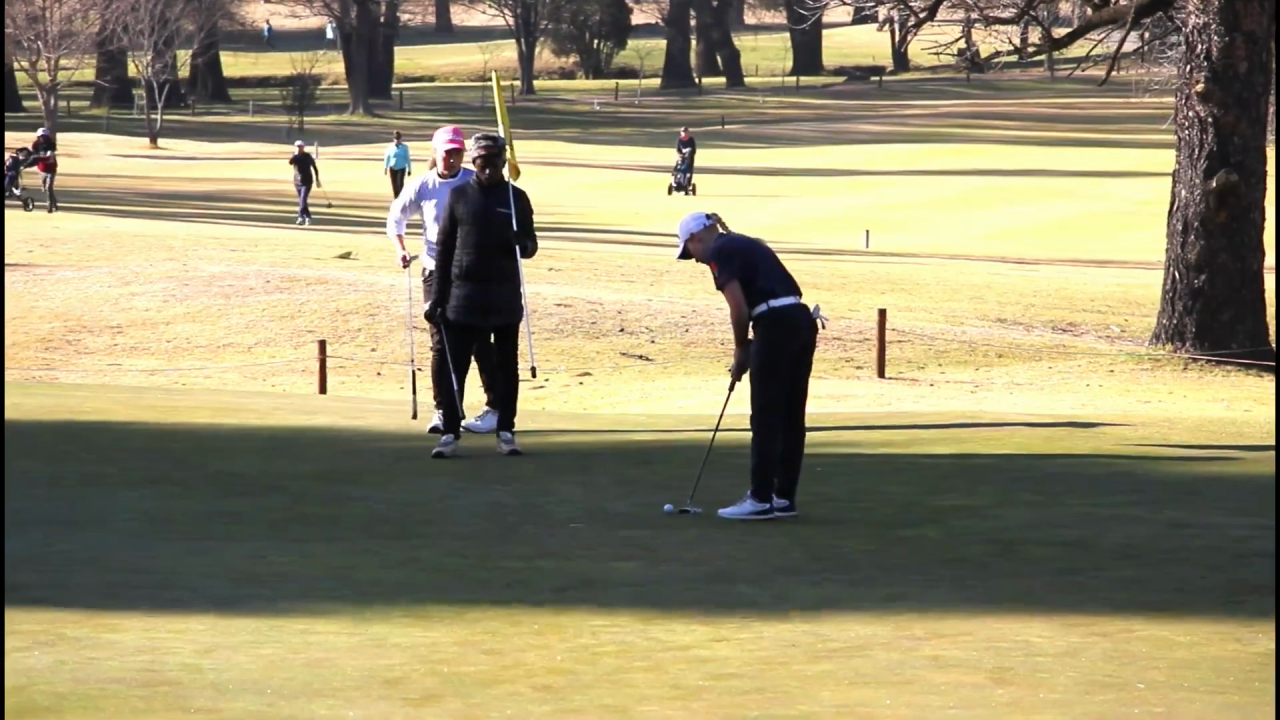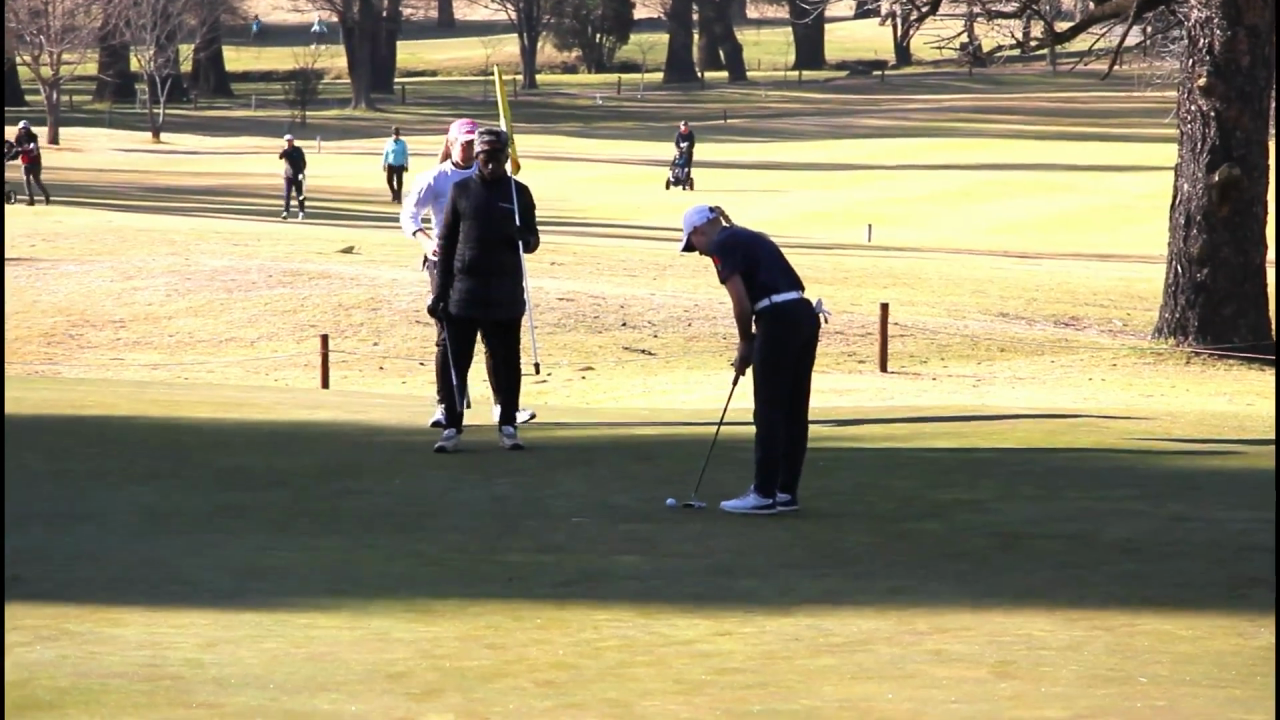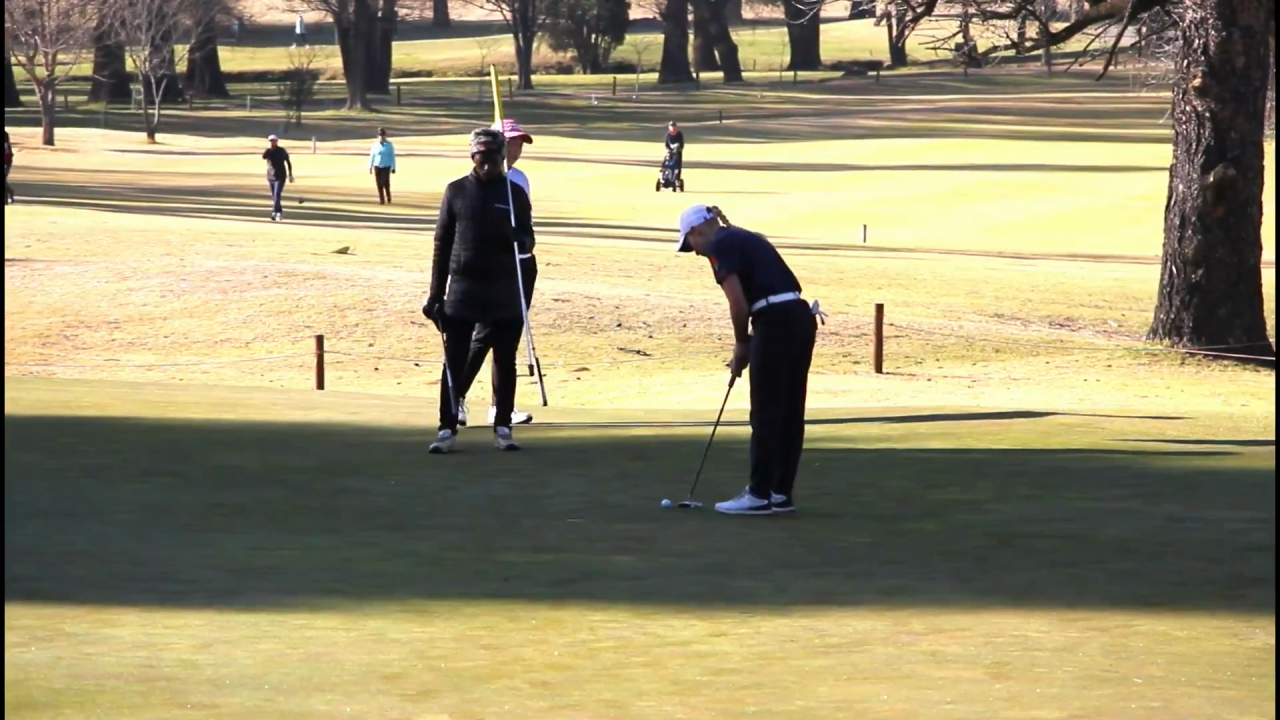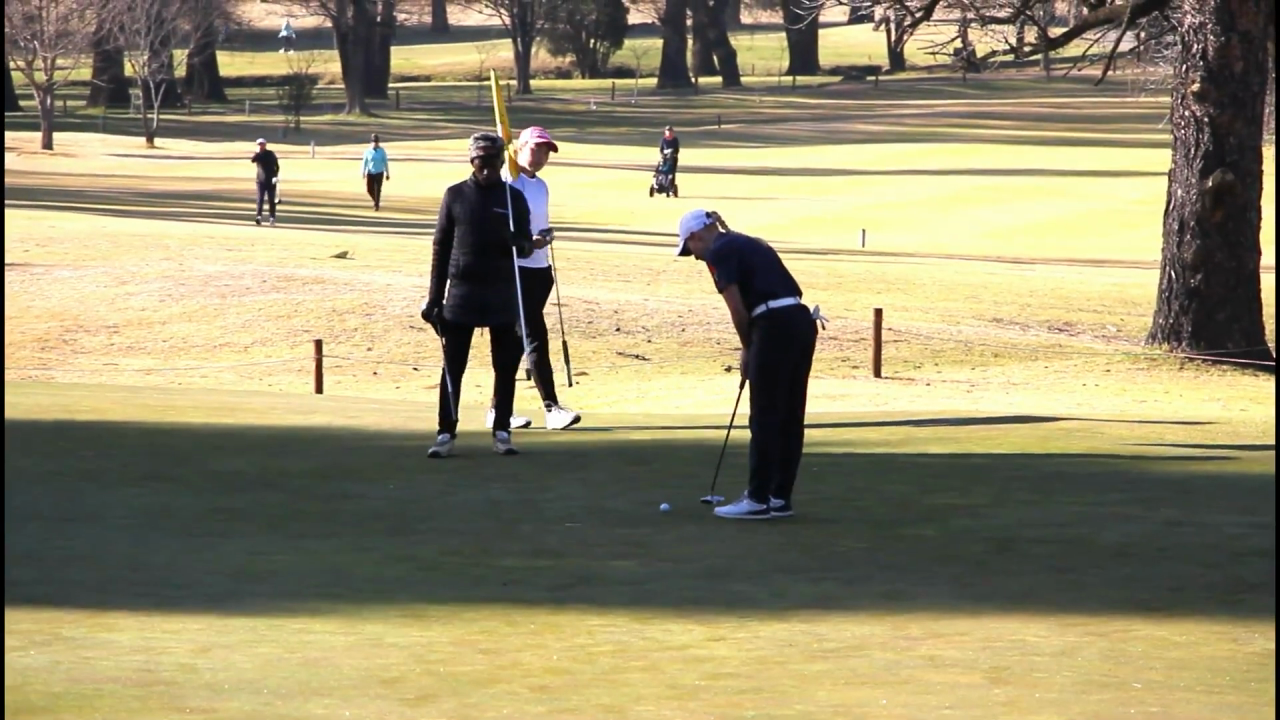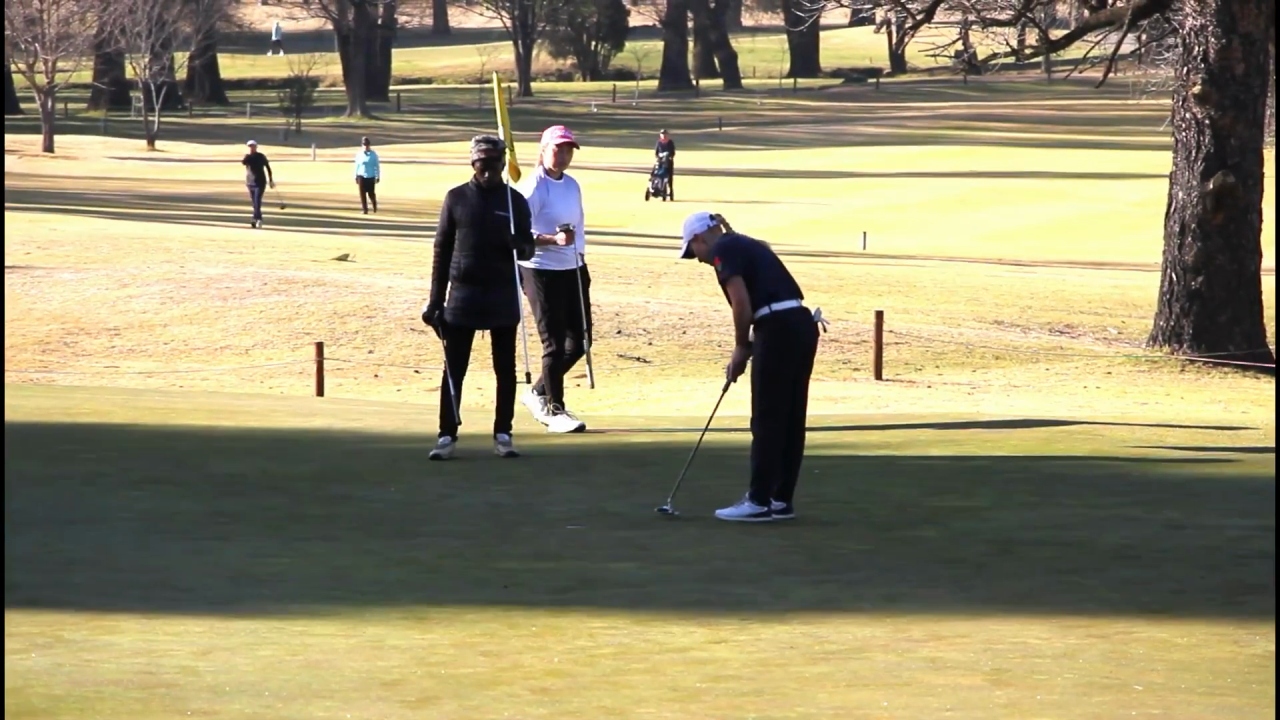
dt=0.5s
person 1, frame 1
left shoulder: (516, 197)
right shoulder: (458, 195)
left elbow: (531, 245)
right elbow: (443, 249)
left wrist: (520, 243)
right wrist: (438, 298)
left hip: (505, 294)
right hip: (464, 293)
left knee: (506, 366)
right knee: (454, 367)
left ankle: (505, 431)
right ankle: (450, 433)
person 1, frame 2
left shoulder: (519, 192)
right shoulder: (460, 190)
left elbow: (533, 240)
right elbow: (446, 243)
left wrist: (522, 238)
right wrist: (440, 292)
left hip: (507, 289)
right hip: (466, 288)
left knee: (508, 361)
right knee: (457, 361)
left ankle: (508, 426)
right ankle: (452, 428)
person 1, frame 3
left shoulder: (515, 193)
right shoulder: (456, 191)
left elbow: (528, 241)
right elbow: (442, 244)
left wrist: (518, 239)
right wrist: (436, 293)
left hip: (504, 289)
right hip: (463, 288)
left knee: (505, 362)
right knee: (454, 363)
left ankle: (503, 427)
right ankle: (447, 429)
person 1, frame 4
left shoulder: (514, 198)
right shoulder: (455, 196)
left elbow: (527, 245)
right elbow: (440, 248)
left wrist: (518, 244)
right wrist: (434, 297)
left hip: (502, 294)
right hip: (461, 292)
left knee: (505, 366)
right knee: (452, 367)
left ankle: (502, 432)
right ankle: (446, 433)
person 1, frame 5
left shoulder: (515, 201)
right shoulder: (456, 198)
left elbow: (528, 248)
right elbow: (442, 250)
left wrist: (519, 246)
right wrist: (435, 300)
left hip: (503, 296)
right hip: (463, 295)
left knee: (505, 369)
right knee: (453, 369)
left ankle: (503, 434)
right ankle: (447, 436)
person 2, frame 1
left shoulder: (720, 252)
right shoulder: (745, 244)
left elbow: (739, 308)
left wrist: (741, 350)
right wrist: (748, 349)
left hip: (777, 327)
right hip: (802, 322)
left knee: (766, 417)
right knee: (791, 416)
left ankle: (761, 499)
right ankle: (785, 497)
person 2, frame 2
left shoulder: (722, 245)
right shoulder: (748, 237)
left elbow: (742, 302)
left wrist: (744, 343)
right wrist: (751, 344)
left hip: (779, 322)
right hip: (804, 316)
left knee: (769, 412)
right knee: (794, 411)
left ankle: (764, 494)
right ankle: (786, 492)
person 2, frame 3
left shoulder: (720, 245)
right shoulder: (745, 238)
left elbow: (739, 303)
left wrist: (741, 344)
right wrist: (749, 342)
left hip: (777, 323)
right hip: (801, 318)
left knee: (766, 413)
right knee: (791, 412)
left ankle: (760, 495)
right ankle: (782, 492)
person 2, frame 4
left shoulder: (718, 252)
right shoulder: (747, 244)
left elbow: (738, 310)
left wrist: (747, 349)
right wrist: (753, 347)
left hip: (777, 328)
right hip: (801, 322)
left knee: (765, 418)
right knee: (790, 417)
left ankle: (758, 499)
right ankle: (780, 497)
person 2, frame 5
left shoulder: (723, 249)
right shoulder: (747, 245)
left elbow: (742, 305)
left wrist: (741, 347)
right wrist: (749, 347)
left hip: (779, 331)
right hip: (802, 325)
left knee: (767, 420)
right knee: (792, 419)
left ankle: (759, 502)
right ankle: (782, 499)
person 3, frame 1
right shoulder: (420, 187)
right elbow: (395, 218)
right wrist: (402, 249)
right hip: (436, 272)
left knee: (480, 340)
right knee: (441, 345)
left ankle: (495, 408)
right ankle: (443, 411)
person 3, frame 2
right shoulder: (435, 179)
right elbow: (408, 215)
right wrist: (427, 241)
right knee: (449, 337)
left ankle: (502, 404)
right ankle: (445, 405)
person 3, frame 3
left shoulder: (519, 178)
left wrist: (529, 253)
left hip: (521, 263)
right knee: (484, 334)
left ankle: (500, 406)
right ankle: (456, 398)
person 3, frame 4
left shoulder: (541, 186)
right shoulder: (509, 185)
left wrist: (548, 263)
left hip: (539, 270)
right hip: (514, 270)
right knee: (536, 338)
left ankle: (498, 408)
right ankle: (552, 408)
person 3, frame 5
left shoulder: (572, 185)
right shoulder: (533, 187)
left wrist: (579, 256)
right wrist: (554, 240)
left hip: (573, 270)
right hip: (541, 271)
left knee: (579, 340)
right knee: (554, 344)
left ankle: (540, 392)
right ankle: (556, 410)
